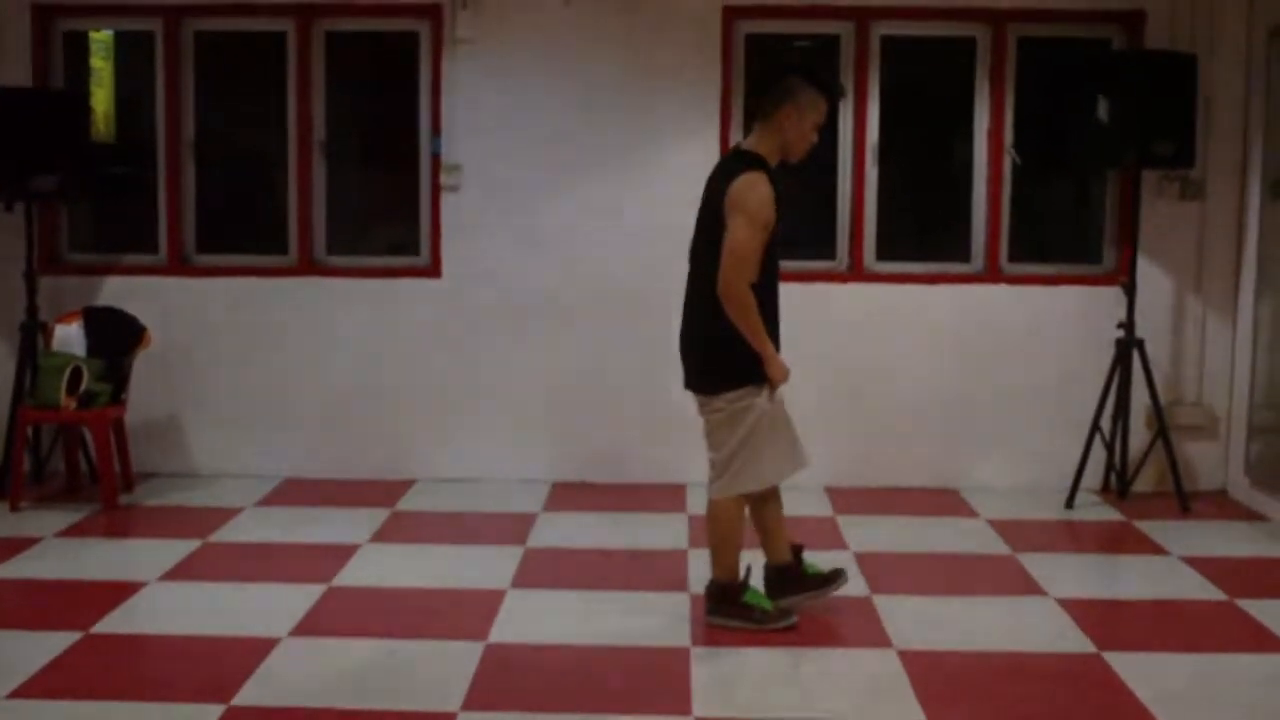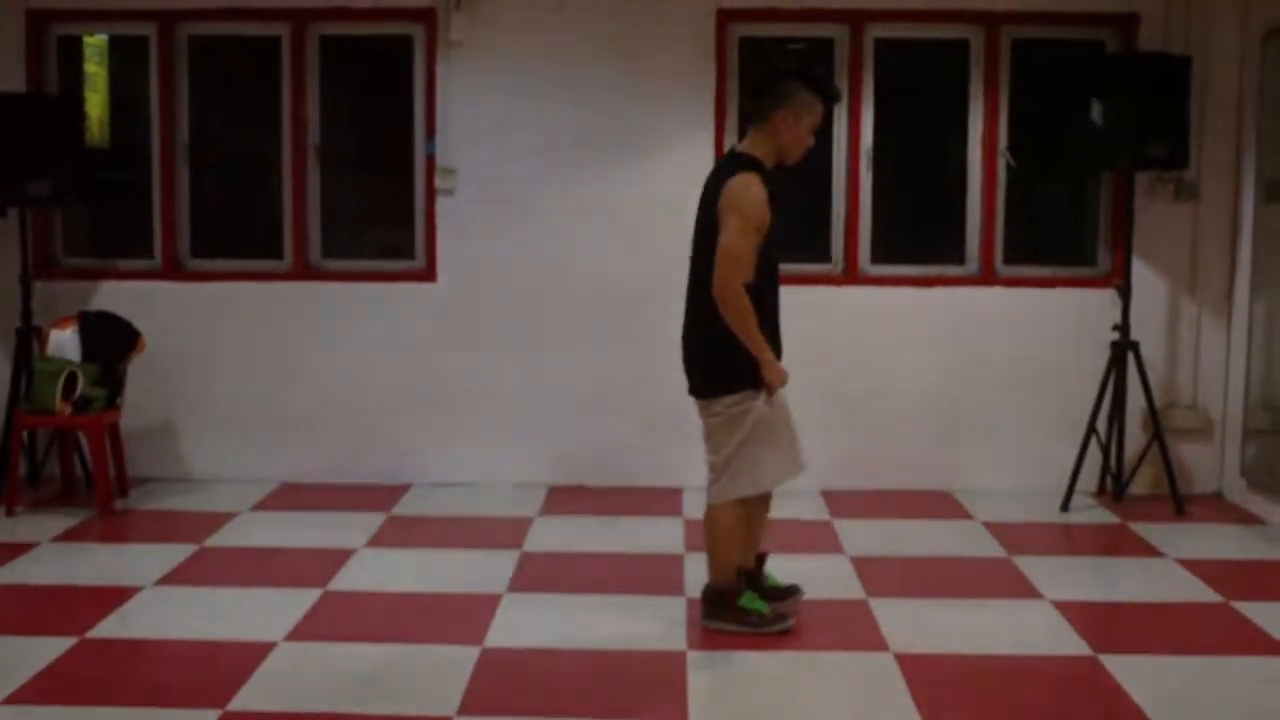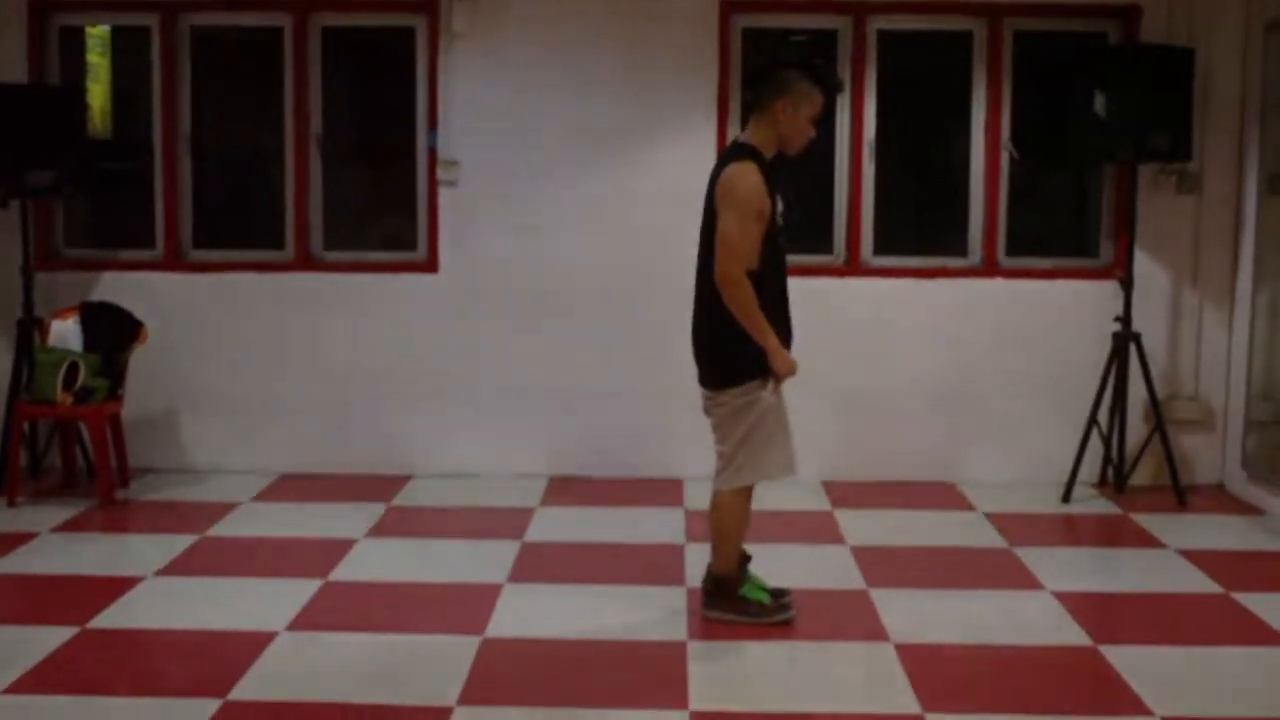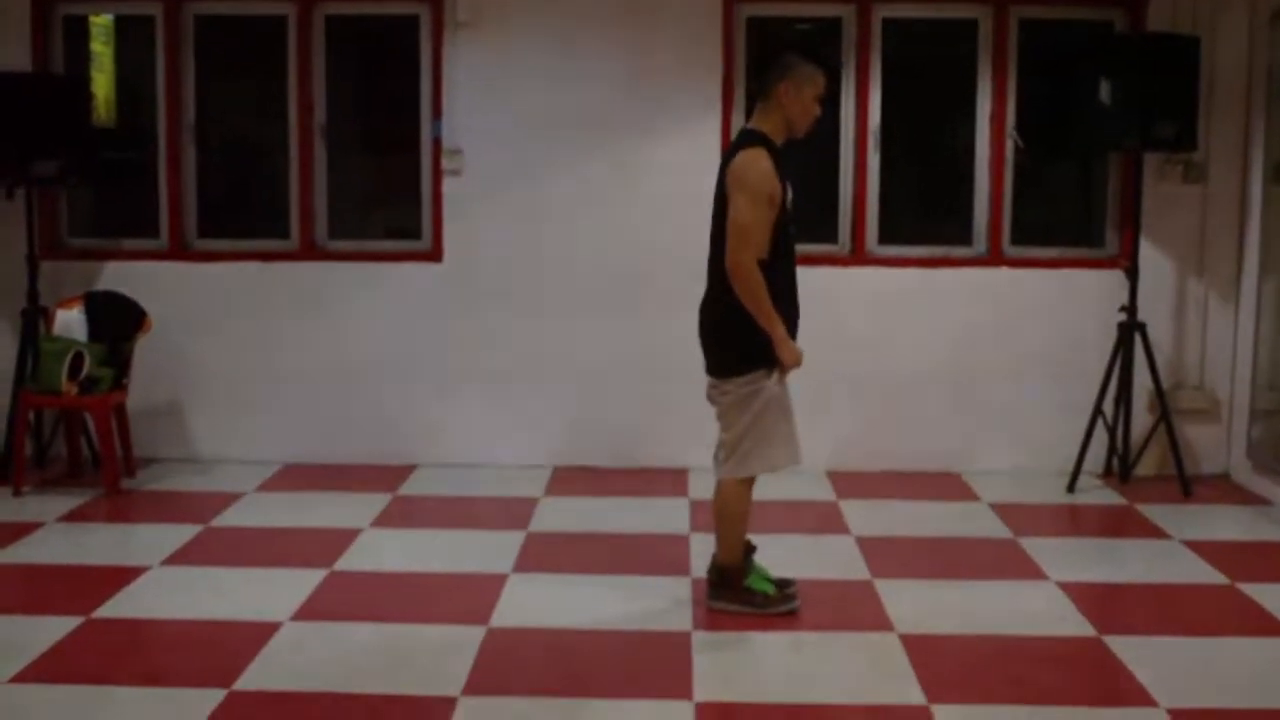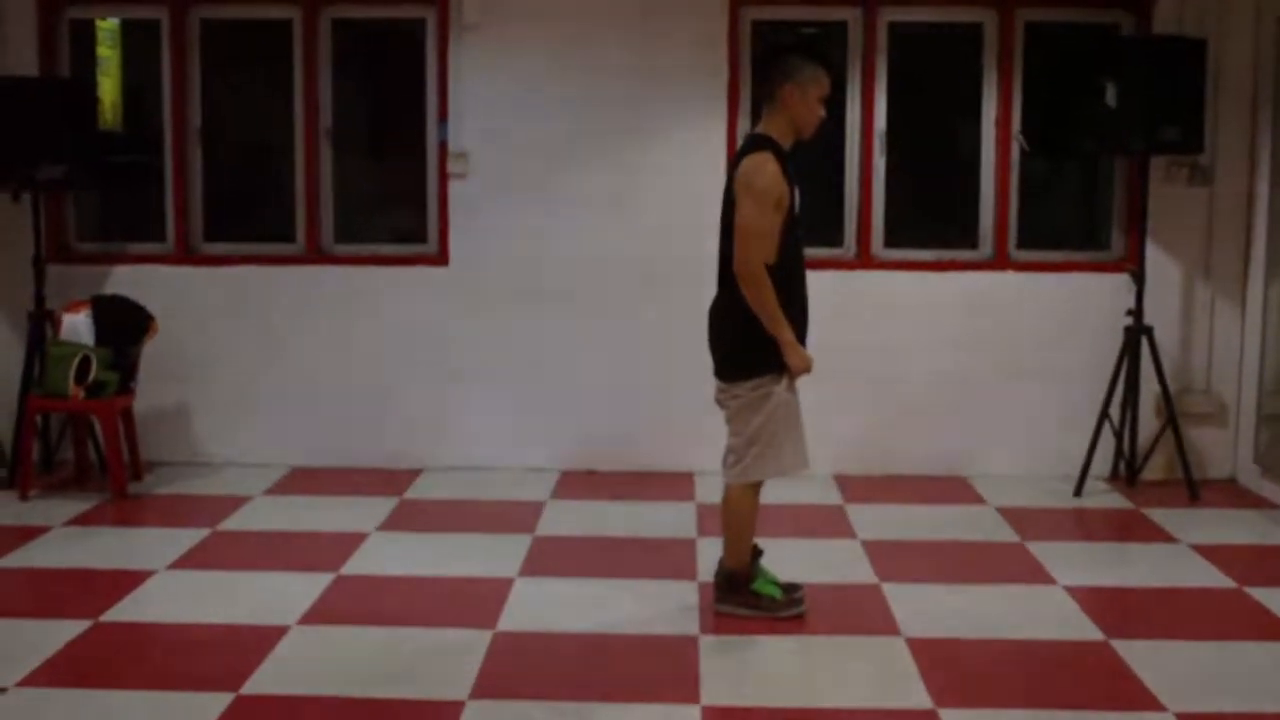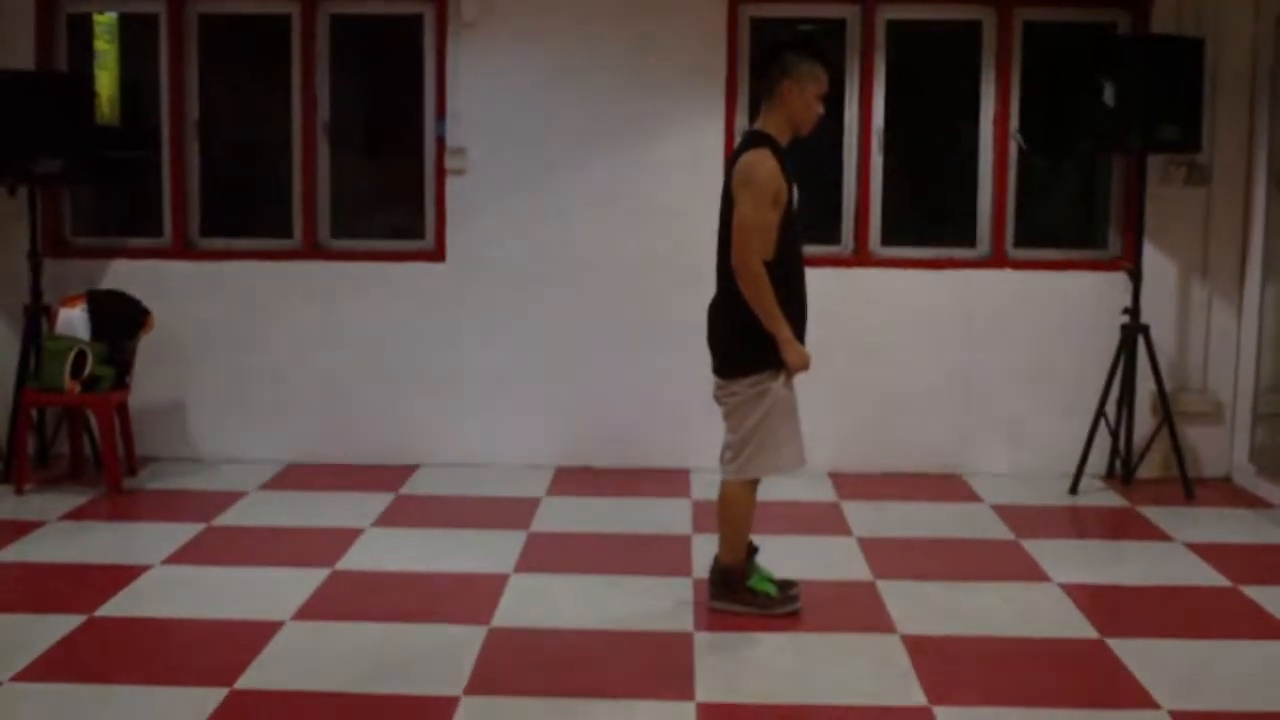
dt=0.2s
person 1, frame 1
left shoulder: (735, 168)
right shoulder: (754, 185)
right elbow: (732, 285)
right wrist: (769, 355)
left hip: (731, 352)
right hip: (729, 357)
left knee: (765, 464)
right knee: (735, 477)
left ankle: (784, 571)
right ankle: (726, 595)
person 1, frame 2
left shoulder: (737, 174)
right shoulder: (747, 188)
right elbow: (727, 288)
right wrist: (766, 359)
left hip: (738, 358)
right hip: (730, 362)
left knee: (759, 472)
right knee: (734, 482)
left ankle: (747, 575)
right ankle: (723, 599)
person 1, frame 3
left shoulder: (748, 168)
right shoulder: (744, 176)
right elbow: (729, 276)
left wrist: (768, 346)
right wrist: (774, 347)
left hip: (744, 348)
right hip: (737, 351)
left knee: (744, 469)
right knee: (736, 473)
left ankle: (731, 572)
right ankle: (723, 590)
person 1, frame 4
left shoulder: (757, 155)
right shoulder: (755, 162)
right elbow: (739, 263)
left wrist: (774, 336)
right wrist: (780, 337)
left hip: (748, 337)
right hip: (744, 340)
left knee: (743, 461)
right knee: (740, 463)
left ankle: (736, 563)
right ankle: (728, 580)
person 1, frame 5
left shoulder: (766, 159)
right shoulder: (763, 166)
right elbow: (748, 267)
left wrist: (783, 341)
right wrist: (789, 343)
left hip: (757, 342)
right hip: (754, 346)
left knee: (751, 465)
right knee: (748, 467)
left ankle: (743, 568)
right ankle: (735, 584)
person 1, frame 6
left shoulder: (765, 157)
right shoulder: (761, 163)
right elbow: (746, 264)
left wrist: (781, 338)
right wrist: (787, 340)
left hip: (756, 339)
right hip: (752, 343)
left knee: (748, 462)
right knee: (745, 464)
left ankle: (738, 565)
right ankle: (730, 581)
